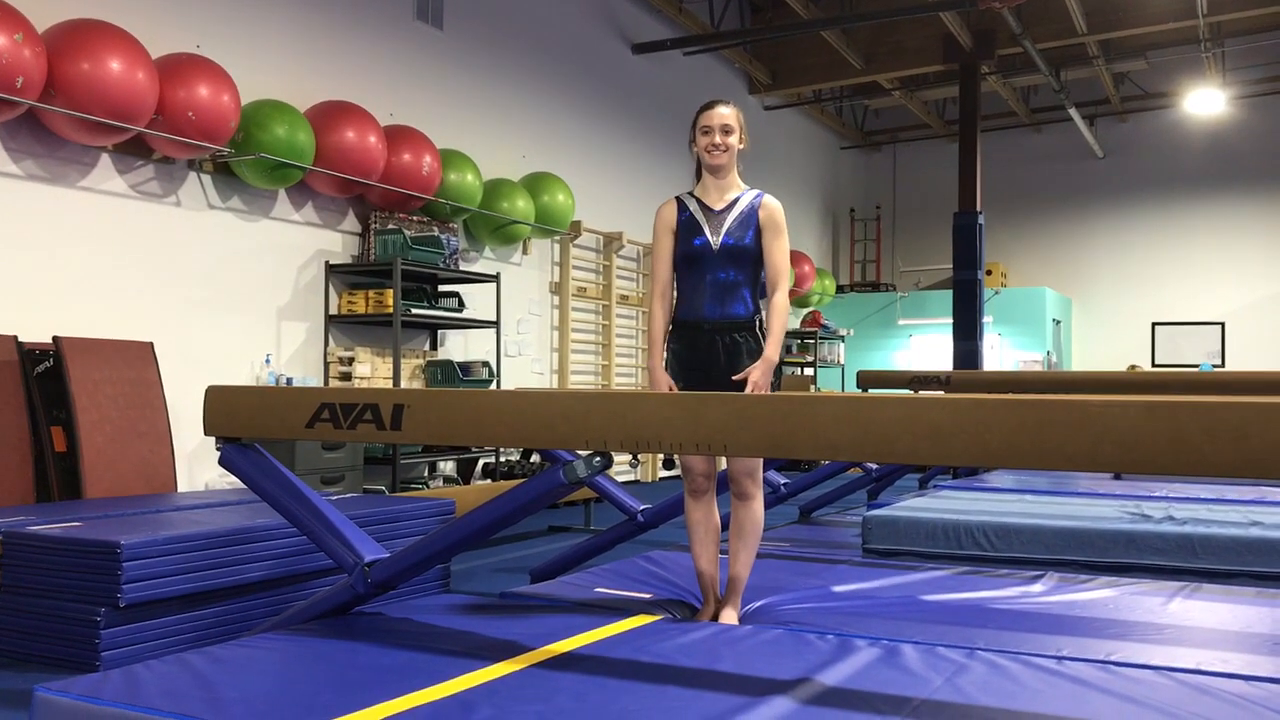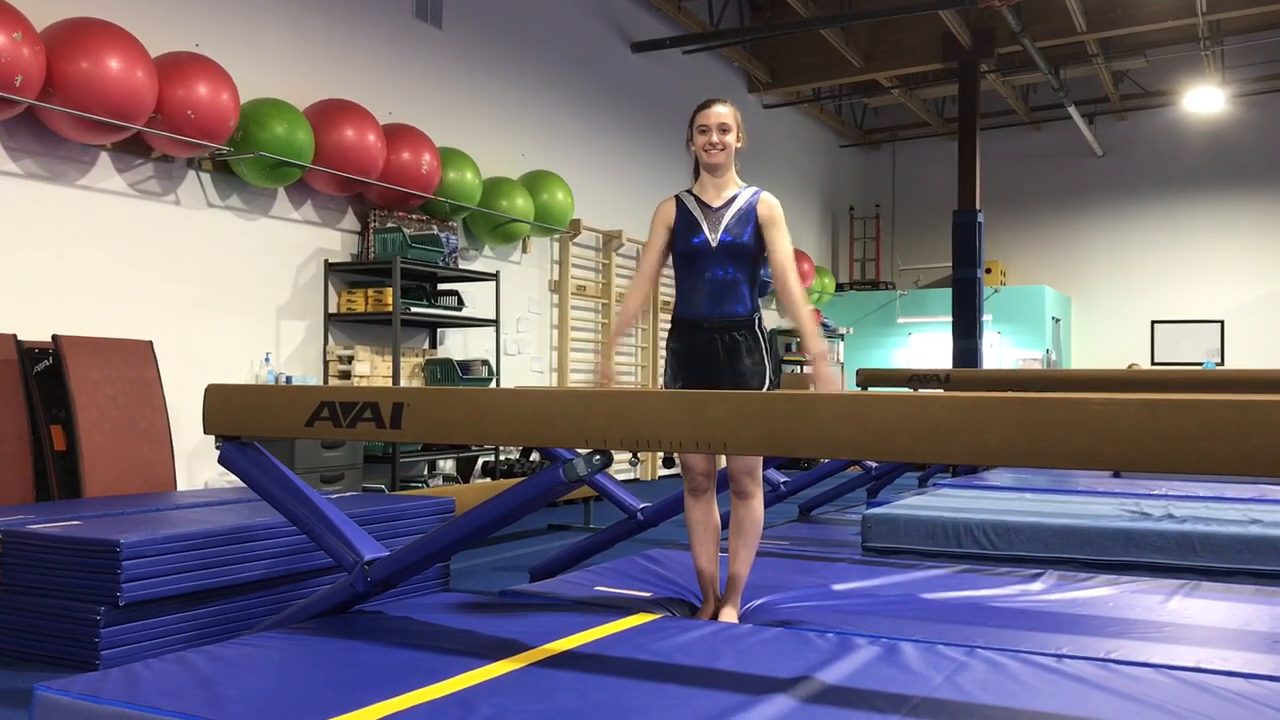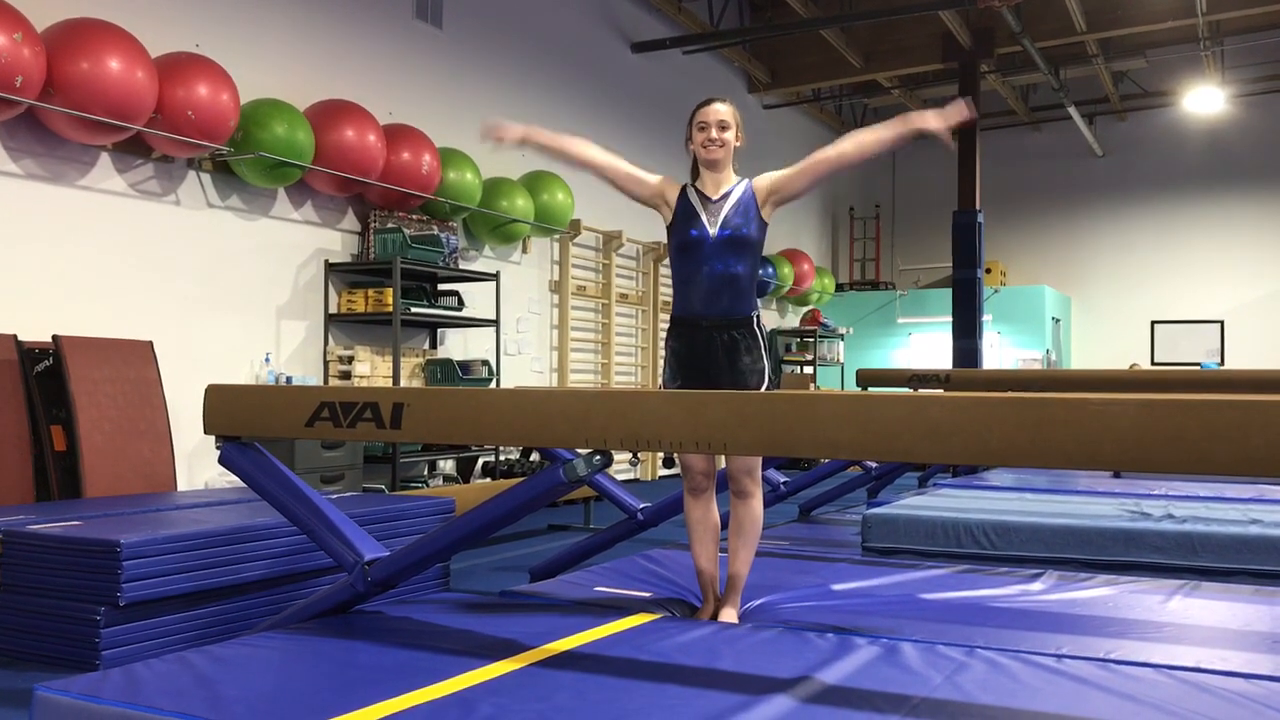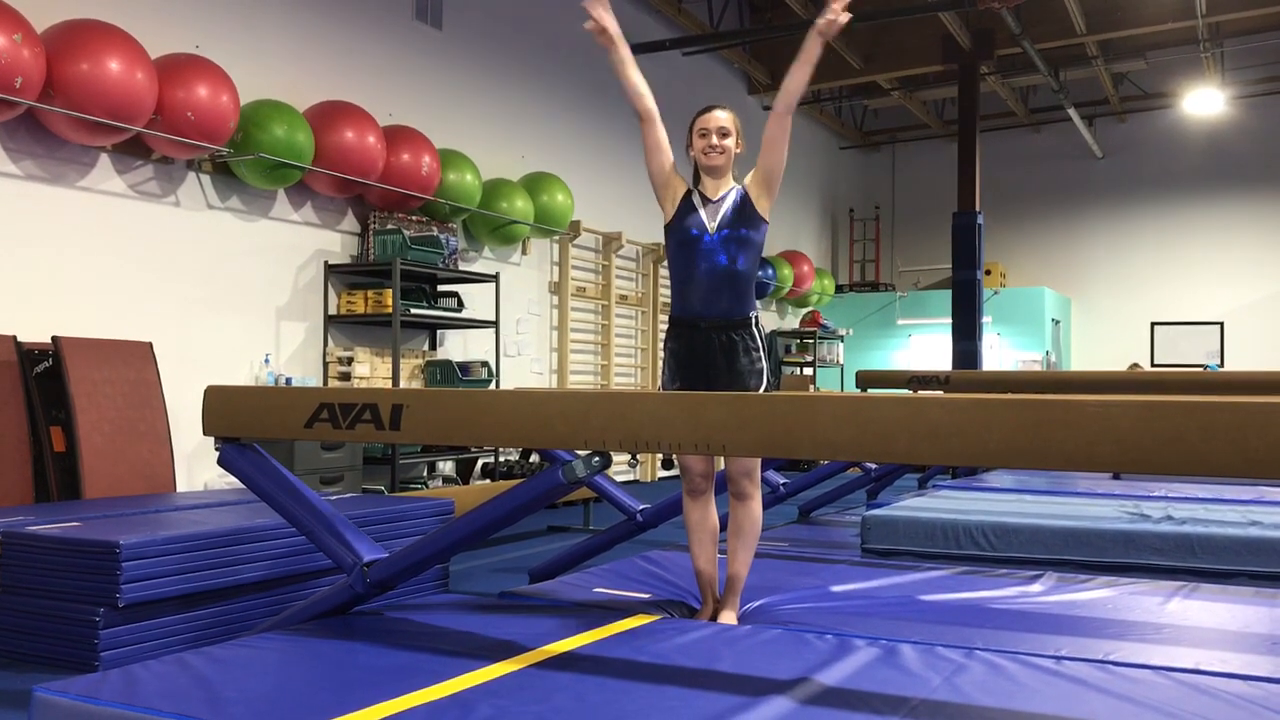
dt=0.3s
person 1, frame 1
left shoulder: (765, 208)
right shoulder: (673, 212)
left elbow: (778, 289)
right elbow: (660, 293)
left wrist: (769, 358)
right wrist: (656, 364)
left hip: (743, 347)
right hip: (689, 348)
left knee: (745, 479)
right knee: (696, 479)
left ankle: (733, 601)
right ankle: (708, 598)
person 1, frame 2
left shoulder: (762, 205)
right shoulder: (672, 209)
left elbow: (788, 282)
right elbow: (643, 284)
left wrist: (816, 352)
right wrist: (610, 351)
left hip: (743, 344)
right hip: (688, 345)
left knee: (745, 477)
right knee: (696, 477)
left ankle: (732, 599)
right ankle: (707, 596)
person 1, frame 3
left shoulder: (761, 193)
right shoulder: (669, 195)
left elbow: (832, 158)
right elbow: (597, 159)
left wrist: (911, 124)
right wrist: (531, 136)
left hip: (741, 342)
right hip: (686, 343)
left knee: (744, 479)
right knee: (696, 478)
left ankle: (732, 600)
right ankle: (707, 596)
person 1, frame 4
left shoulder: (756, 195)
right shoulder: (675, 196)
left elbow: (783, 113)
right elbow: (647, 117)
left hip: (741, 346)
right hip: (686, 346)
left knee: (743, 480)
right knee: (696, 479)
left ankle: (731, 601)
right ankle: (706, 597)
